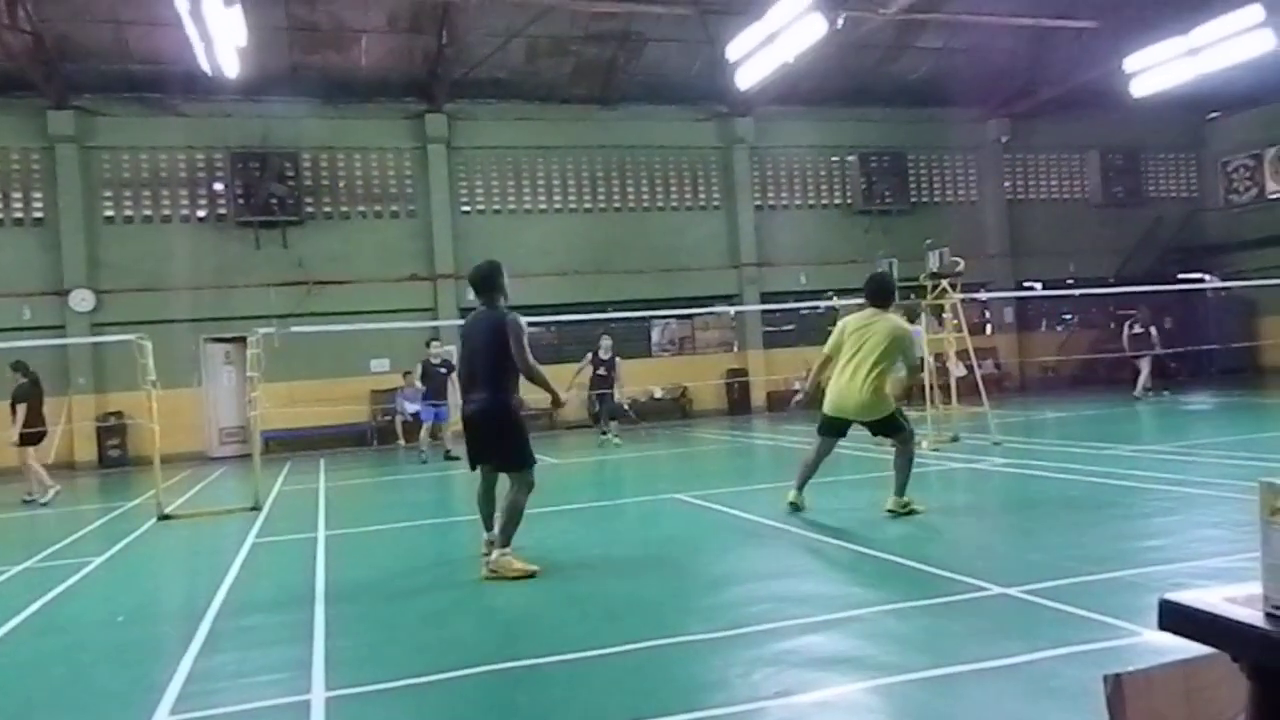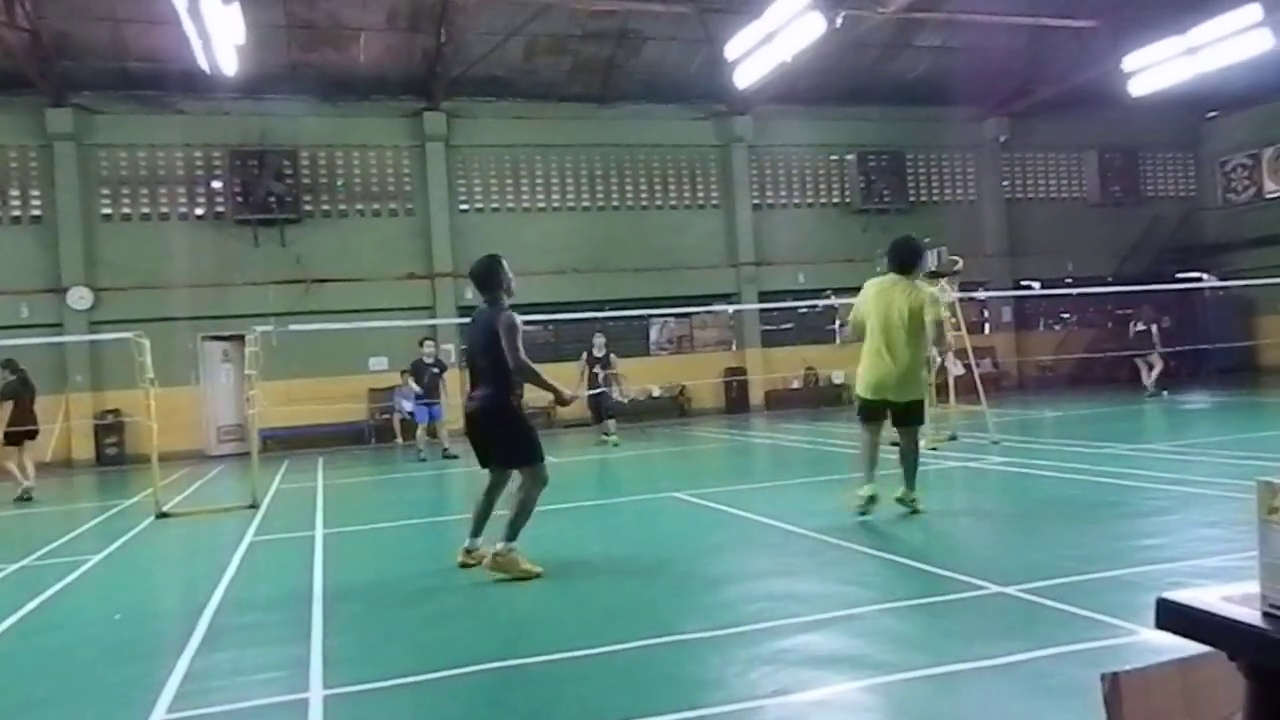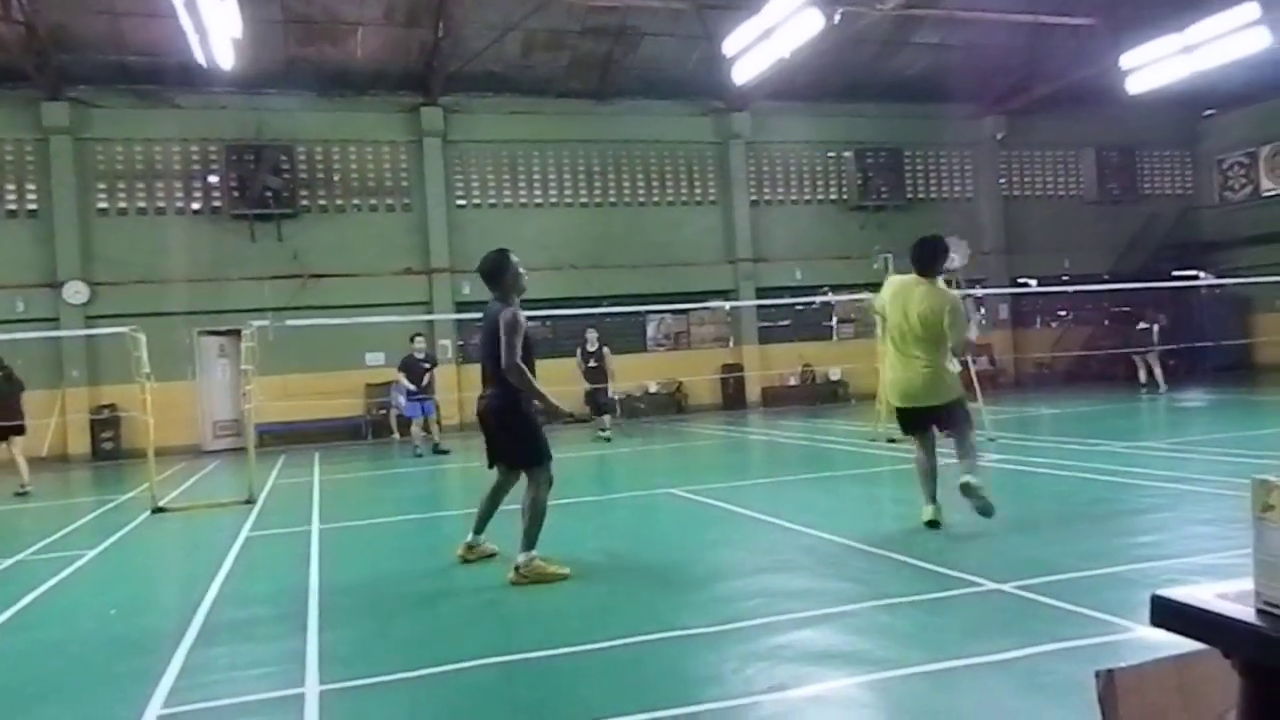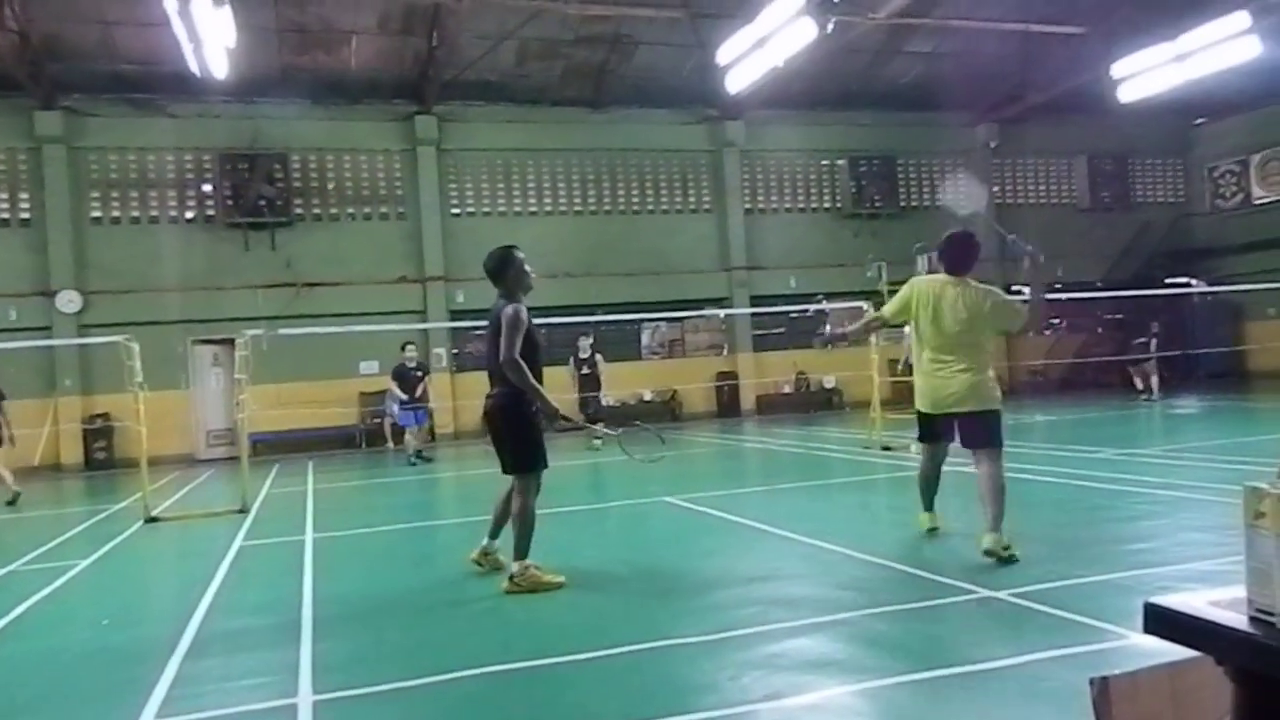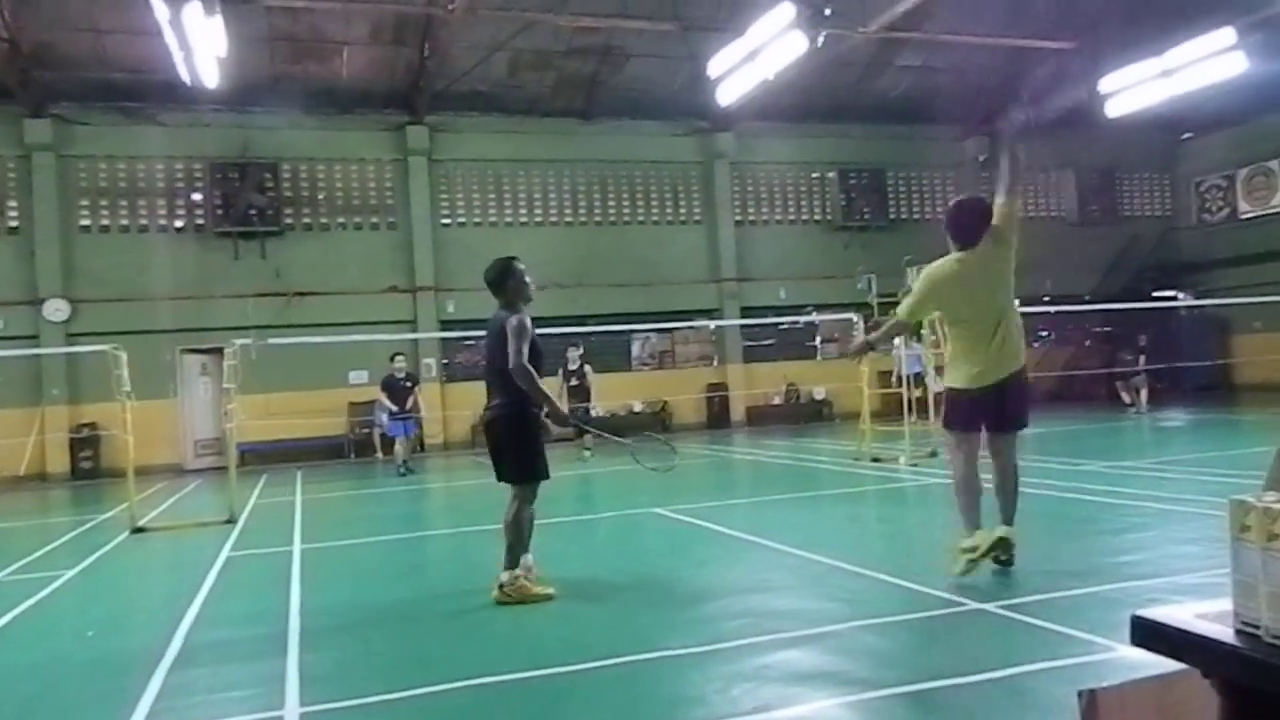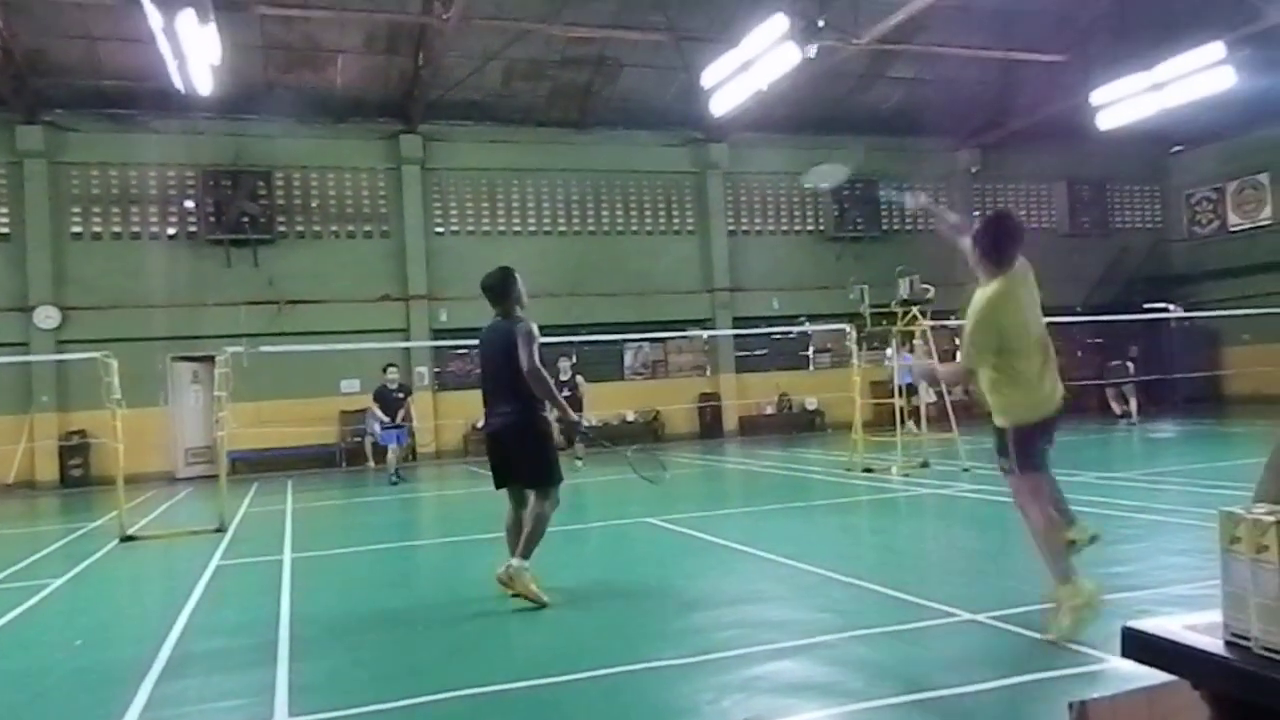
dt=0.2s
person 1, frame 1
left shoulder: (848, 322)
right shoulder: (902, 330)
left elbow: (825, 360)
right elbow: (914, 373)
left wrist: (807, 390)
right wrist: (899, 385)
left hip: (838, 399)
right hip: (873, 402)
left knee: (822, 446)
right knee: (906, 440)
left ankle: (796, 493)
right ankle: (898, 500)
person 1, frame 2
left shoulder: (871, 287)
right shoulder: (926, 295)
left elbow: (854, 324)
right elbow: (938, 340)
right wrist: (933, 349)
left hip: (872, 378)
right hip: (908, 380)
left knee: (871, 434)
right knee: (909, 437)
left ankle: (868, 486)
right ankle: (909, 492)
person 1, frame 3
left shoulder: (892, 285)
right shoulder: (949, 301)
left elbow: (880, 310)
right elbow: (958, 349)
right wrist: (970, 340)
left hip: (901, 386)
right hip: (938, 384)
left knee: (924, 445)
right knee: (964, 436)
left ankle: (930, 506)
right ankle: (968, 478)
person 1, frame 4
left shoulder: (917, 287)
right shoulder: (989, 298)
left elbow: (881, 319)
right elbow: (1028, 317)
right wrist: (1036, 279)
left hip: (932, 393)
right hip: (977, 392)
left knee: (932, 456)
right knee: (989, 463)
left ankle: (927, 515)
right ankle: (994, 536)
person 1, frame 5
left shoulder: (936, 276)
right shoulder: (999, 246)
left elbow: (902, 323)
right elbow: (1009, 191)
left wrist: (870, 342)
right wrist: (1007, 155)
left hip: (965, 376)
right hip: (1008, 369)
left knee: (963, 457)
right knee: (1003, 453)
left ankle: (975, 536)
right ankle: (1004, 531)
person 1, frame 6
left shoulder: (987, 304)
right shoulder: (1017, 269)
left elbow: (965, 372)
right elbow: (964, 234)
left wrist: (934, 373)
right wrist: (932, 209)
left hip: (1019, 411)
right hip: (1046, 397)
left knee: (1030, 498)
right knee: (1033, 483)
left ankle: (1073, 589)
right ankle: (1072, 528)
person 2, frame 1
left shoulder: (468, 324)
right shoulder: (510, 321)
right elbow: (526, 366)
right wrist: (554, 393)
left hip: (473, 409)
right hip: (500, 409)
left knee: (488, 476)
right knee: (522, 481)
left ankle: (491, 538)
right ankle: (499, 556)
person 2, frame 2
left shoulder: (477, 319)
right shoulder: (506, 318)
right elbow: (518, 365)
right wrist: (557, 391)
left hip: (477, 407)
right hip: (500, 407)
left knee: (498, 479)
right knee: (535, 477)
left ankle: (472, 547)
right ankle: (505, 550)
person 2, frame 3
left shoulder: (493, 312)
right shoulder: (511, 314)
right elbow: (512, 366)
right wrist: (545, 401)
left hip: (493, 405)
right hip: (511, 406)
left knee: (506, 478)
right knee: (540, 478)
left ankle: (473, 542)
right ankle: (526, 561)
person 2, frame 4
left shoulder: (502, 310)
right shoulder: (514, 311)
right elbow: (509, 361)
left wrist: (534, 400)
right wrist: (543, 399)
left hip: (502, 405)
right hip: (515, 406)
left knee: (520, 483)
right knee: (528, 486)
left ankle: (488, 548)
right ankle: (520, 570)
person 2, frame 5
left shoulder: (497, 321)
right shoulder: (518, 321)
right elbow: (519, 368)
right wrist: (552, 404)
left hip: (499, 414)
right hip: (517, 415)
left knee: (522, 493)
right knee: (524, 495)
left ankle: (521, 562)
right ankle: (510, 580)
person 2, frame 6
left shoulder: (487, 334)
right shoulder: (523, 327)
right elbow: (531, 371)
right wrist: (564, 409)
left hip: (496, 424)
right hip: (525, 421)
left knee: (517, 501)
right knee: (546, 497)
left ankle: (517, 568)
right ankle: (517, 566)
